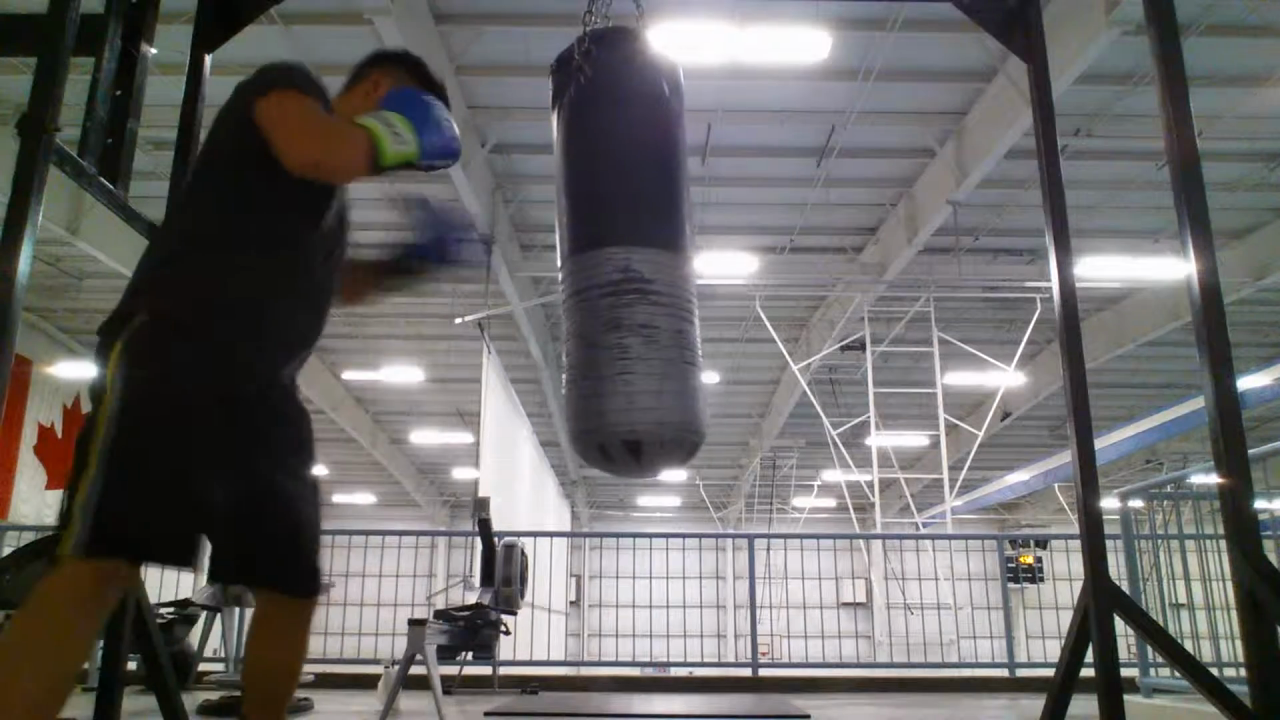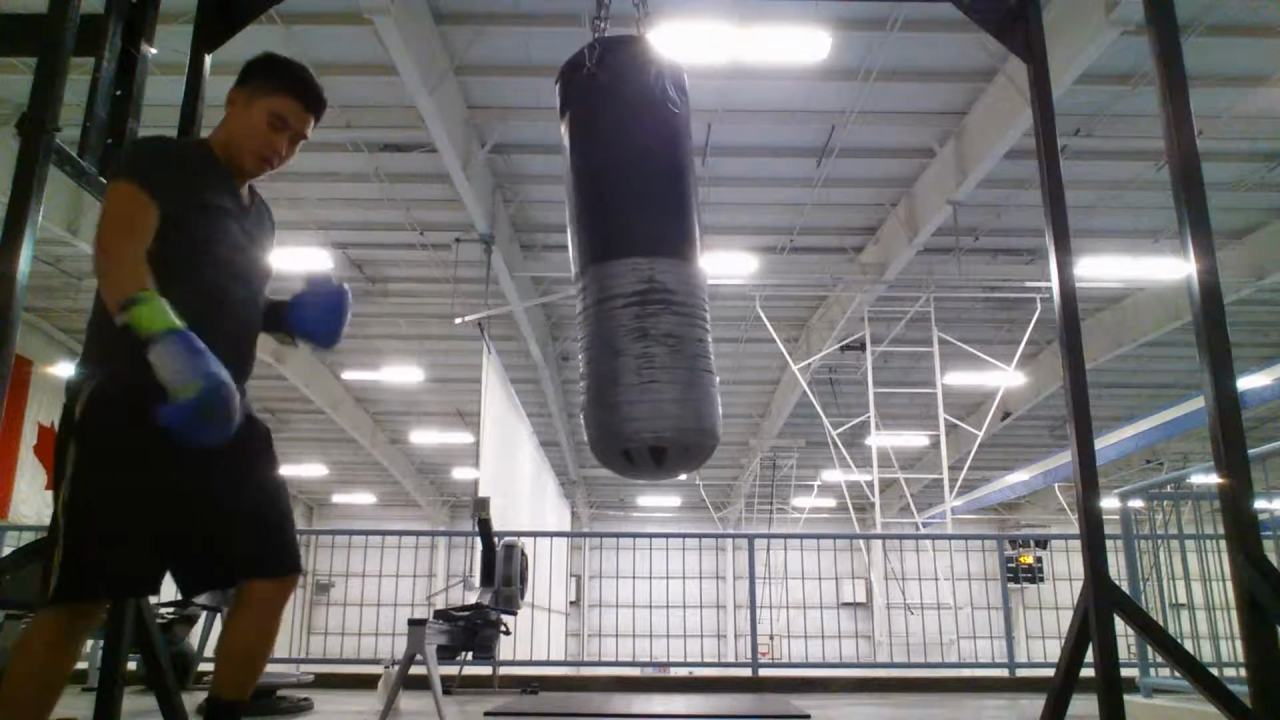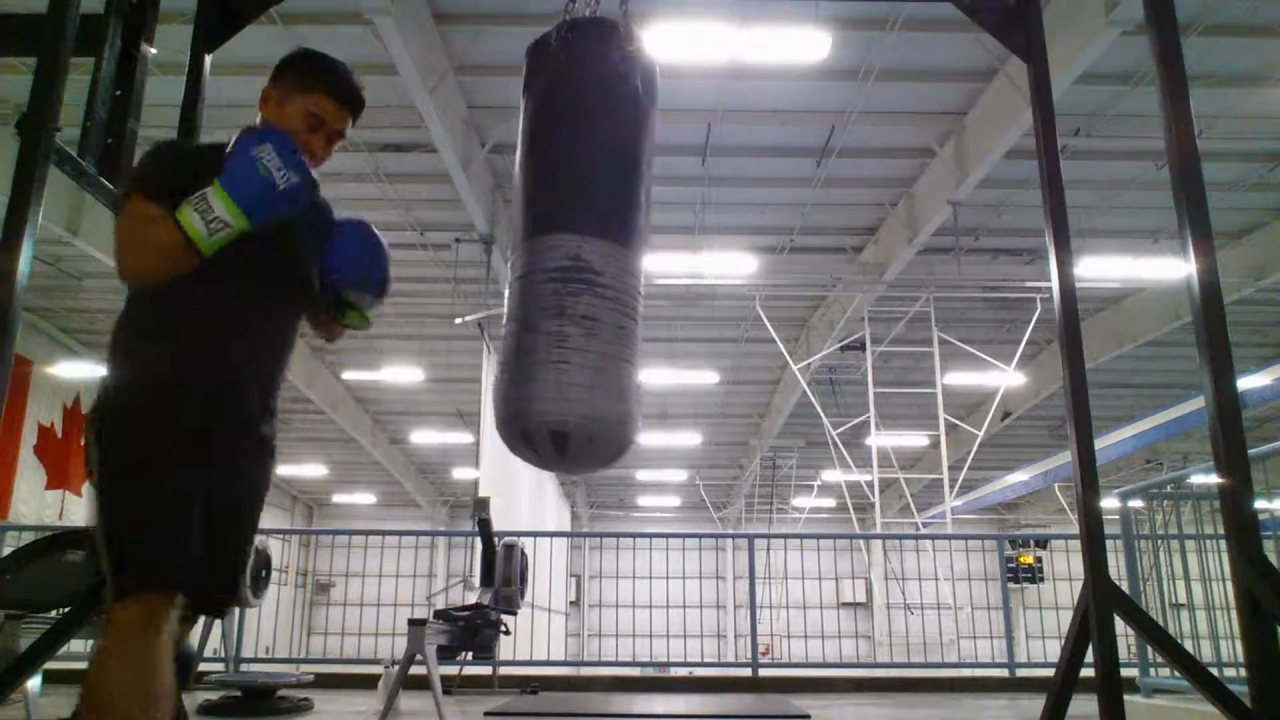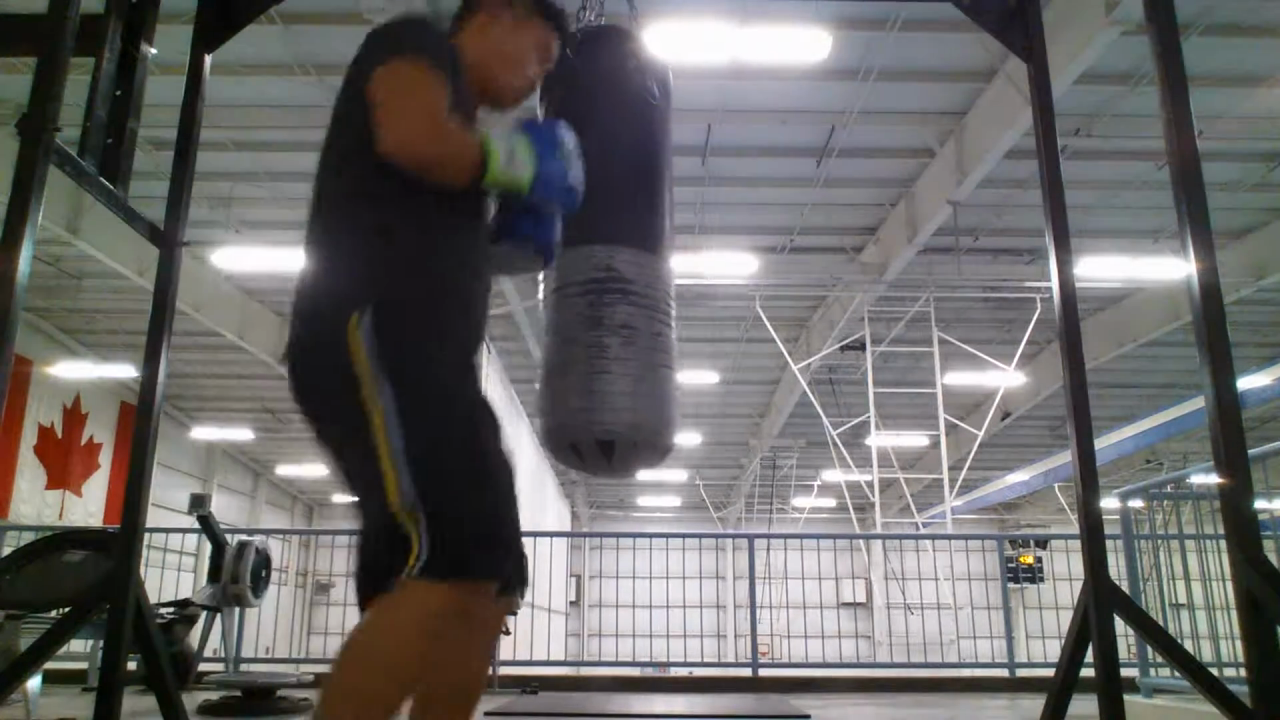
dt=0.7s
person 1, frame 1
left shoulder: (327, 197)
right shoulder: (291, 86)
left elbow: (342, 282)
right elbow: (321, 153)
left wrist: (414, 260)
right wrist: (401, 132)
left hip: (258, 389)
right hip: (173, 354)
left knee: (293, 590)
right knee: (101, 567)
person 1, frame 2
left shoulder: (256, 213)
right shoulder: (157, 161)
right elbow: (118, 256)
left wrist: (287, 315)
right wrist: (171, 348)
left hip: (219, 425)
right hip: (124, 406)
left knee: (272, 575)
right knee: (79, 600)
person 1, frame 3
left shoulder: (312, 215)
right shoulder: (179, 165)
left elbow: (330, 324)
right elbow: (135, 261)
left wrist: (356, 289)
right wrist: (236, 205)
left hip: (240, 429)
right hip: (149, 407)
left knee: (176, 609)
right knee: (149, 599)
person 1, frame 4
left shoulder: (447, 113)
right elbow: (407, 137)
left wrist: (510, 237)
right wrist: (520, 163)
left hip: (421, 357)
right hip: (375, 337)
left knee: (477, 590)
right knee: (447, 574)
